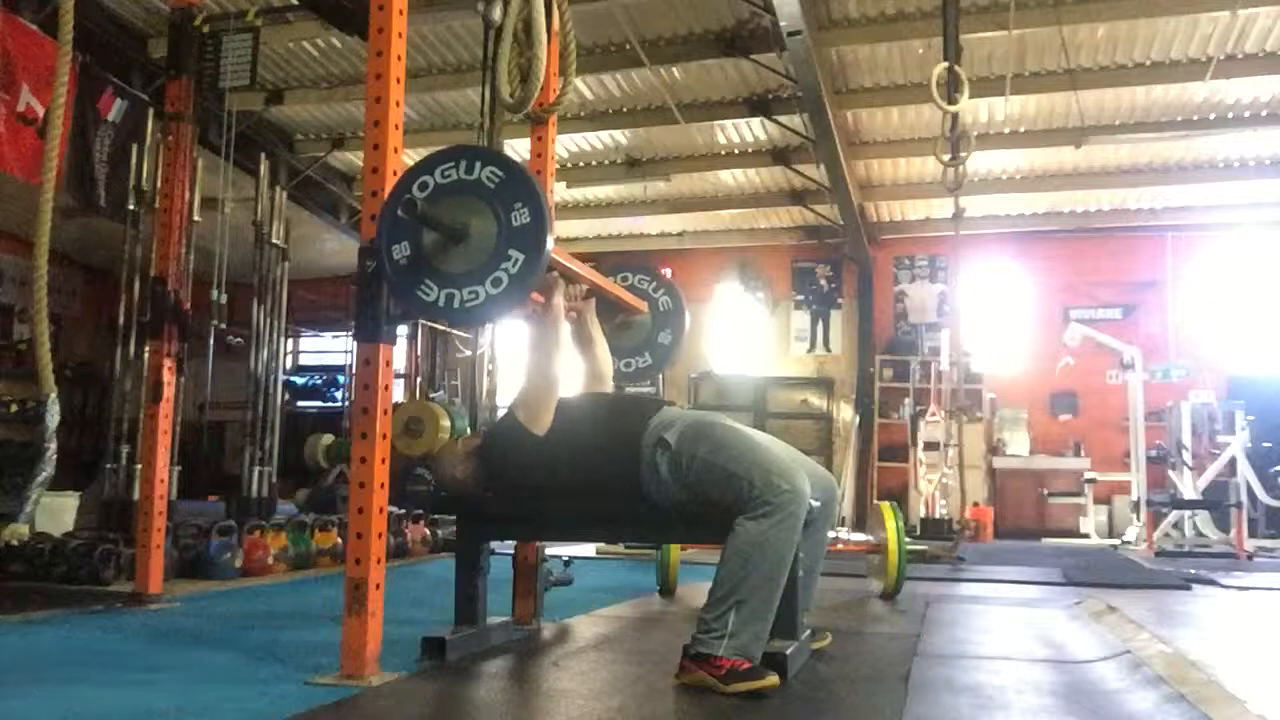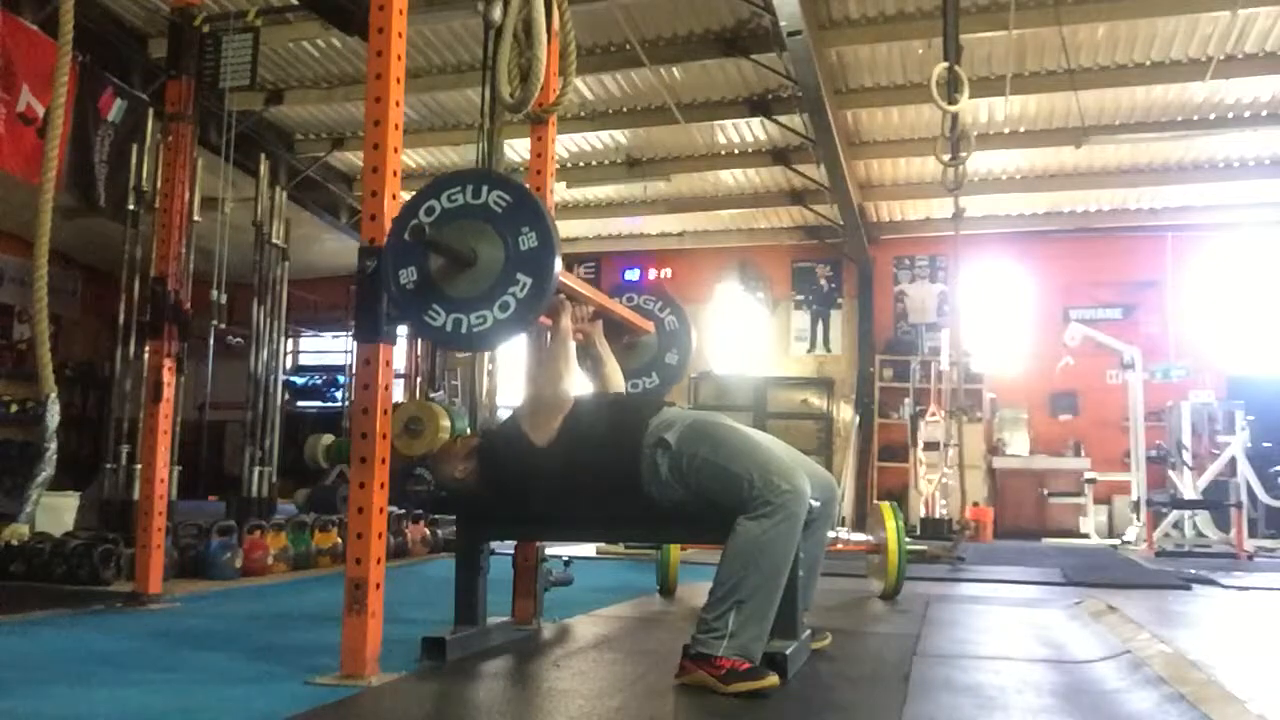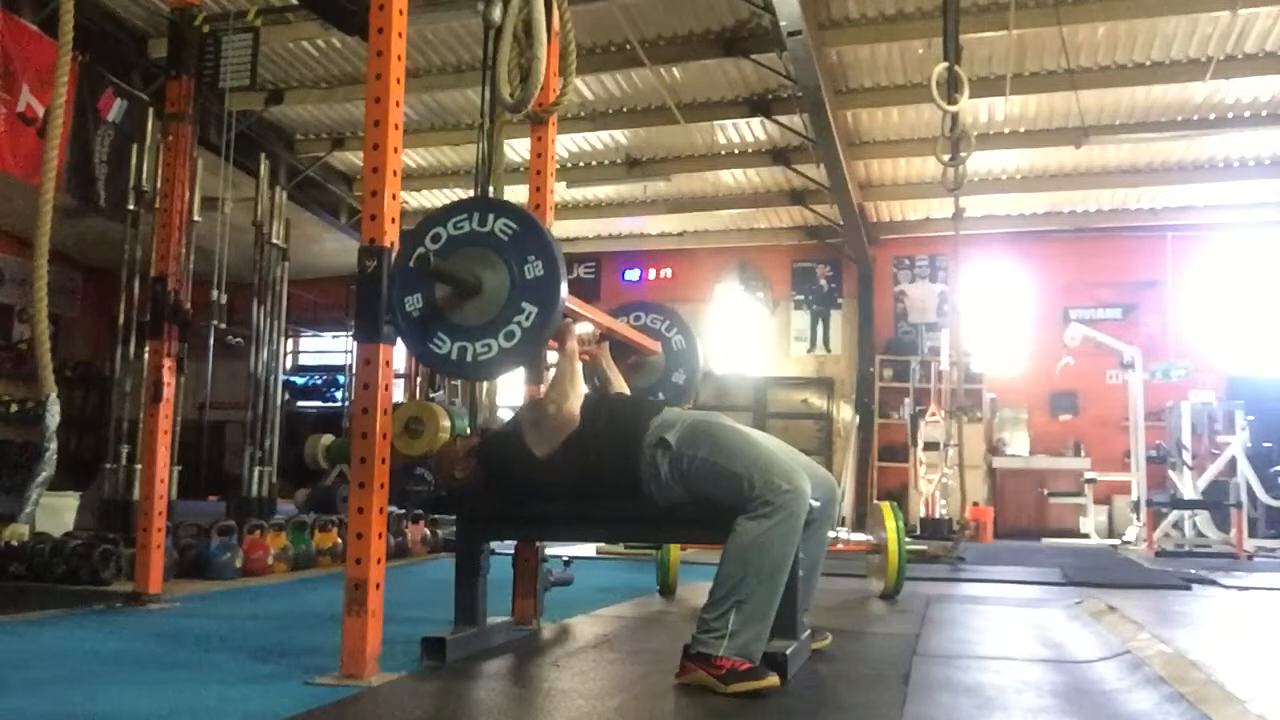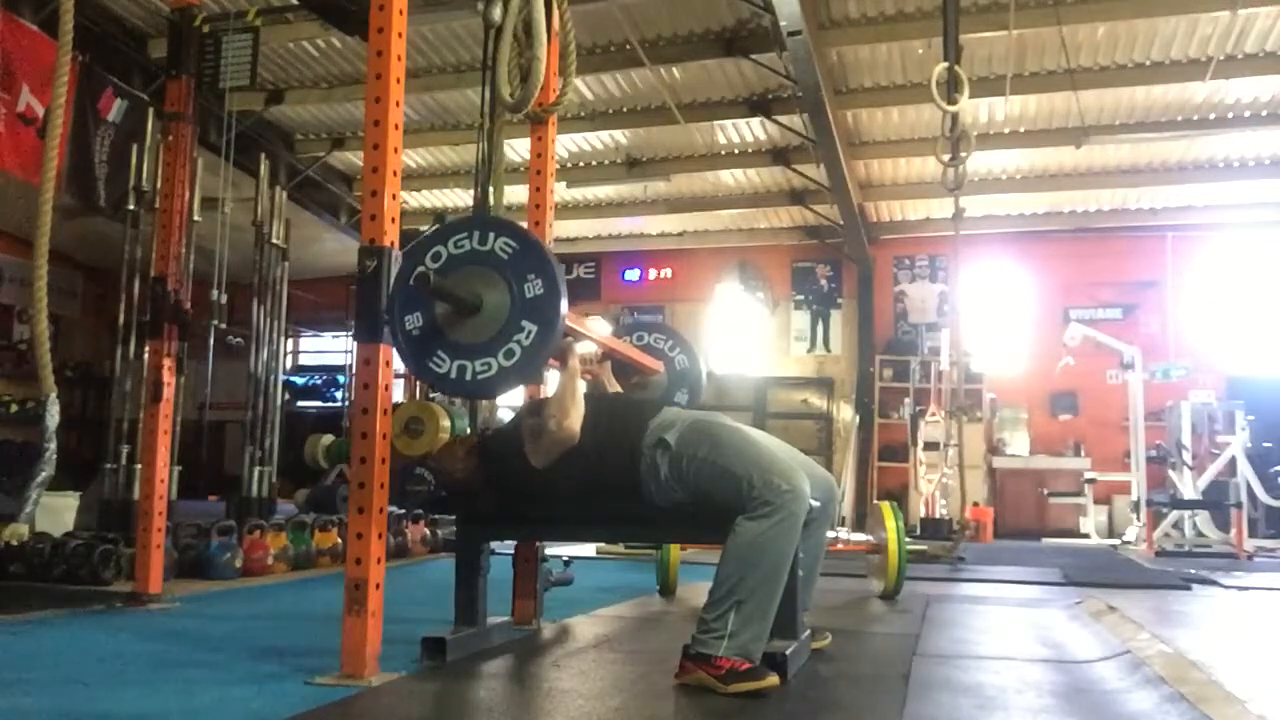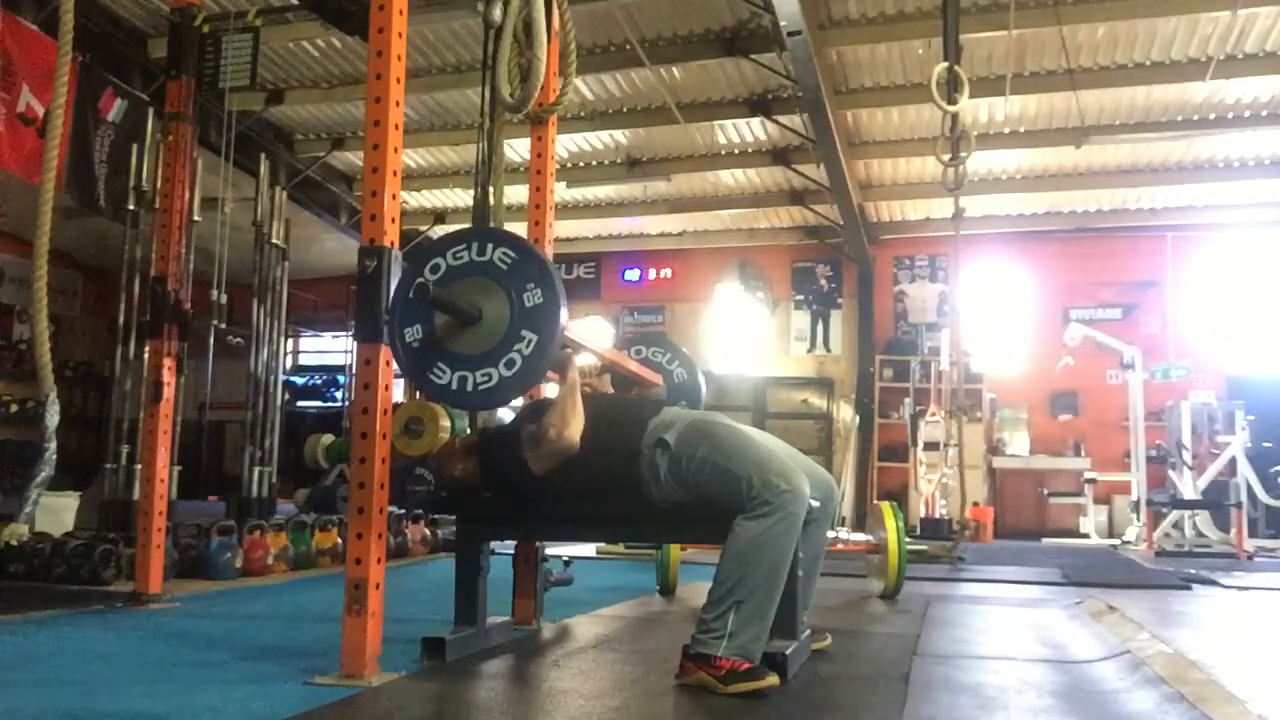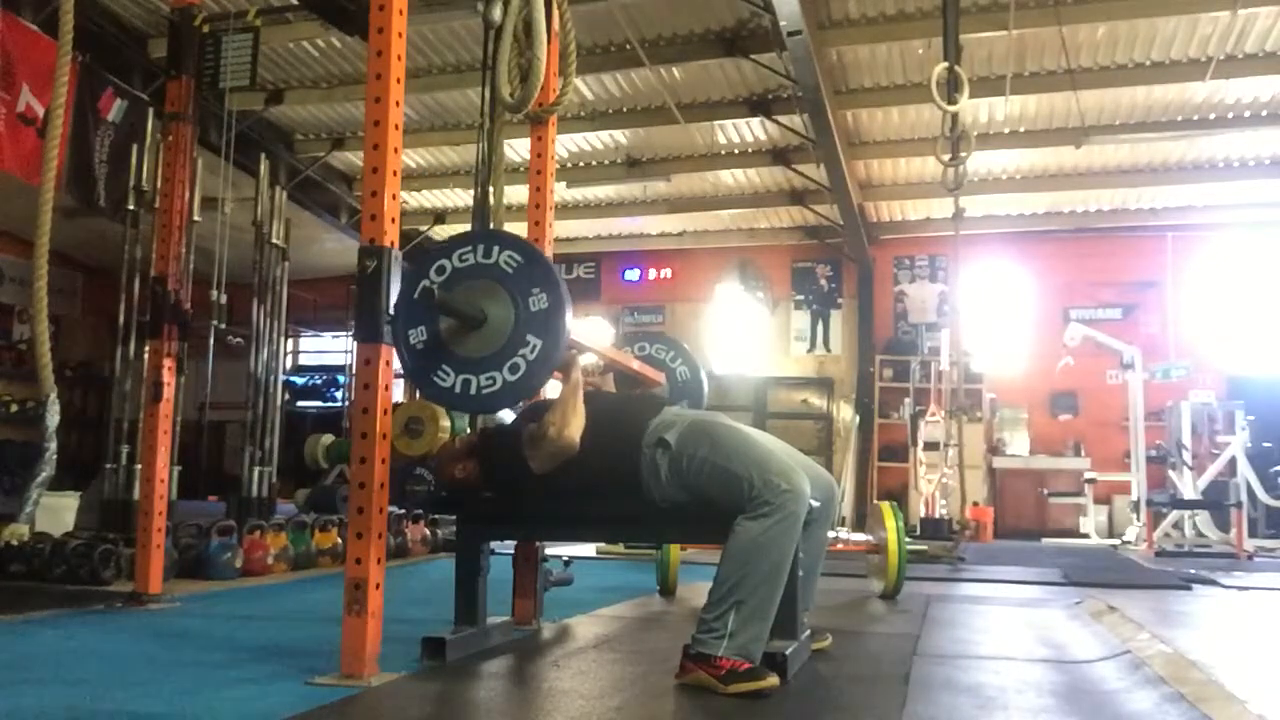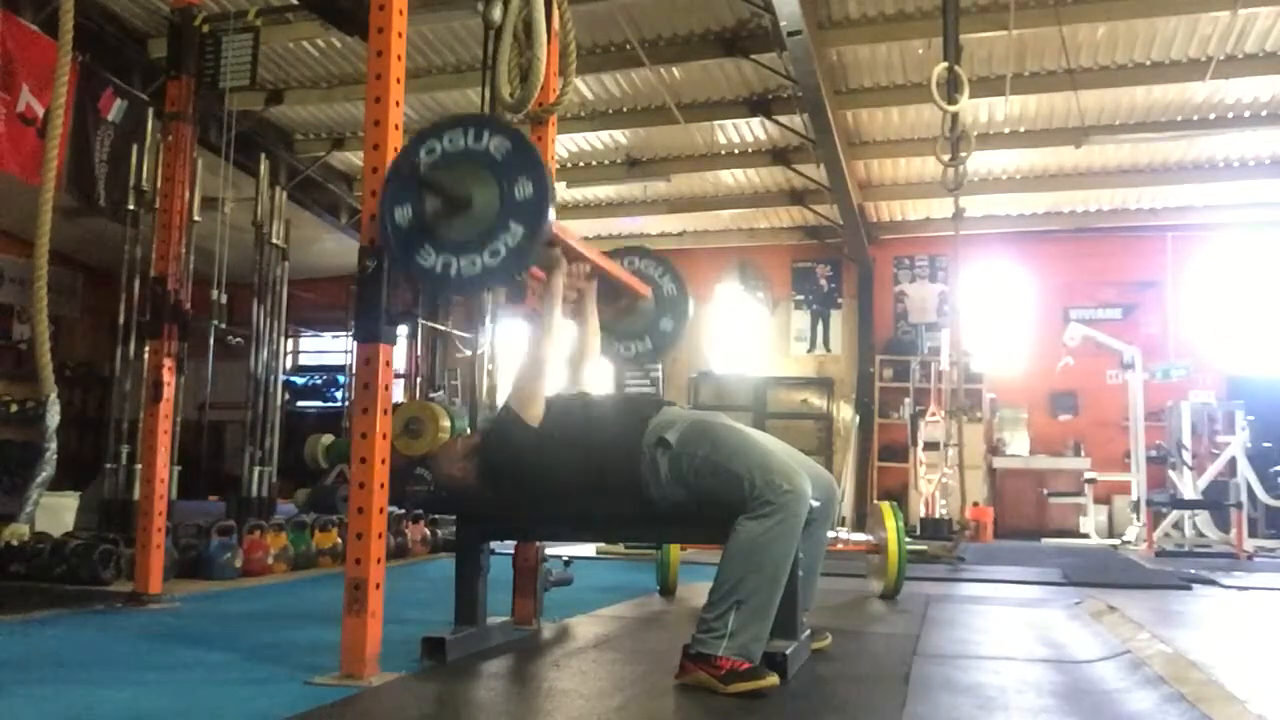
dt=0.5s
person 1, frame 1
left shoulder: (512, 445)
right shoulder: (504, 452)
left elbow: (601, 383)
right elbow: (544, 379)
left wrist: (587, 318)
right wrist: (553, 305)
left knee: (818, 490)
right knee: (782, 491)
left ankle: (780, 622)
right ankle: (715, 653)
person 1, frame 2
left shoulder: (508, 445)
right shoulder: (502, 454)
left elbow: (612, 402)
right elbow: (556, 395)
left wrist: (594, 338)
right wrist: (560, 325)
left knee: (817, 491)
right knee: (782, 492)
left ankle: (777, 621)
right ankle: (716, 652)
person 1, frame 3
left shoulder: (509, 443)
right shoulder: (501, 454)
left elbow: (619, 411)
right elbow: (564, 413)
left wrist: (601, 359)
right wrist: (567, 347)
left knee: (818, 491)
right knee: (782, 491)
left ankle: (780, 621)
right ankle: (717, 653)
person 1, frame 4
left shoulder: (516, 440)
right shoulder: (501, 453)
right elbow: (564, 429)
left wrist: (603, 377)
right wrist: (569, 364)
left knee: (818, 491)
right knee: (783, 492)
left ankle: (779, 620)
right ankle: (714, 653)
person 1, frame 5
left shoulder: (515, 442)
right shoulder: (502, 452)
right elbow: (564, 438)
left wrist: (602, 389)
right wrist: (569, 376)
left knee: (818, 491)
right knee: (782, 492)
right ankle: (715, 653)
person 1, frame 6
left shoulder: (510, 443)
right shoulder: (500, 455)
right elbow: (563, 440)
left wrist: (605, 389)
right wrist: (571, 376)
left knee: (818, 490)
right knee: (783, 492)
right ankle: (717, 654)
person 1, frame 7
left shoulder: (523, 443)
right shoulder: (504, 452)
left elbow: (580, 371)
right elbow: (537, 359)
left wrist: (588, 299)
right wrist: (554, 279)
left knee: (817, 490)
right knee: (784, 490)
left ankle: (781, 621)
right ankle: (717, 653)
